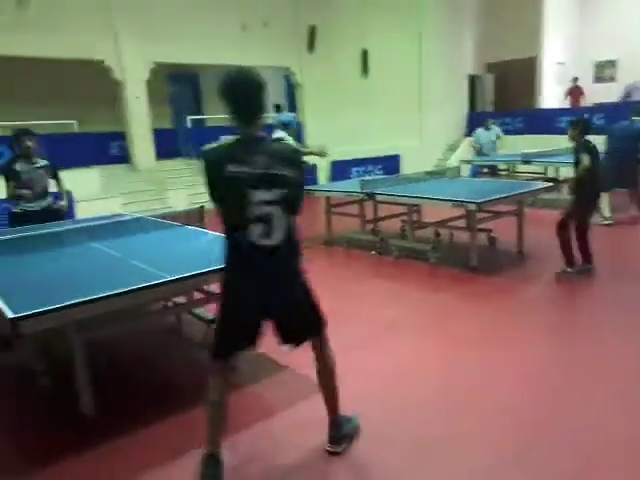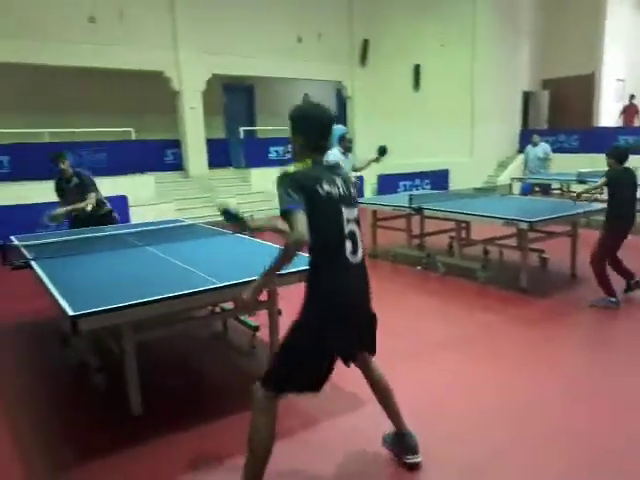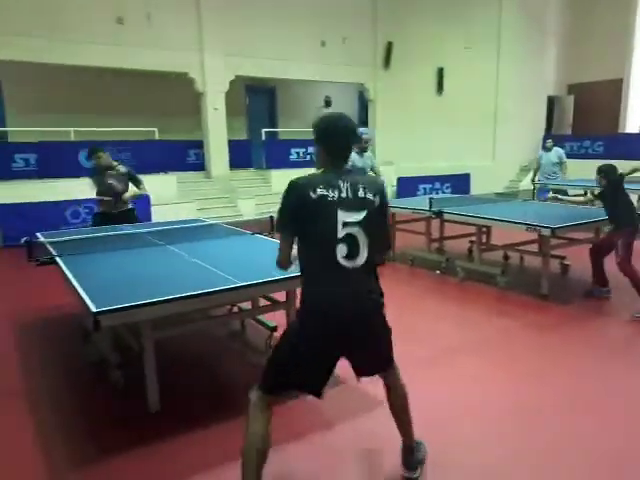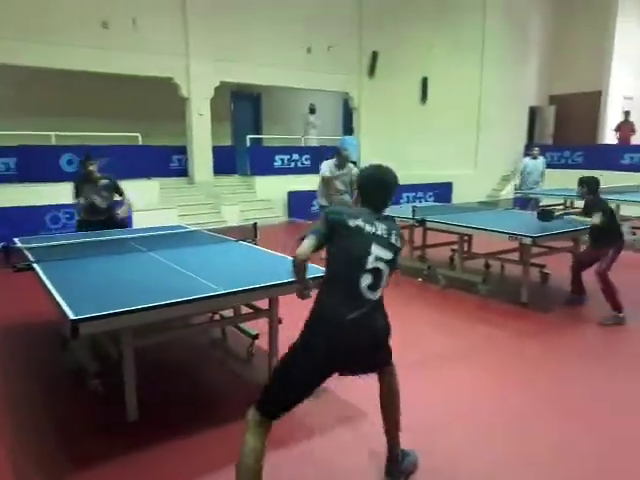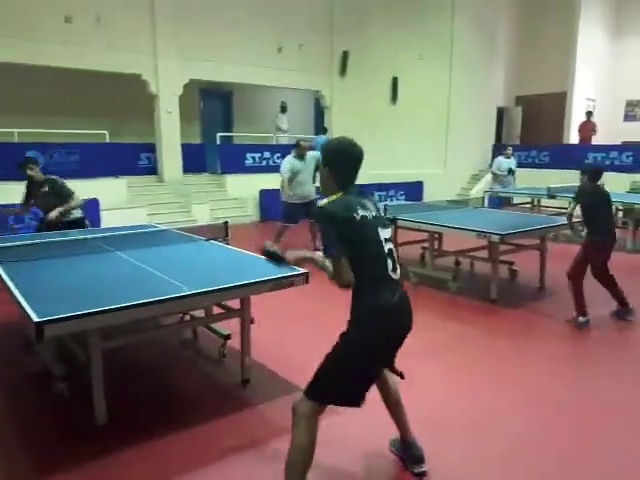
dt=0.4s
person 1, frame 1
left shoulder: (215, 157)
right shoulder: (290, 154)
left elbow: (229, 221)
left hip: (243, 276)
right hip: (286, 274)
left knee: (221, 365)
right knee: (319, 342)
right ankle: (337, 427)
person 1, frame 2
left shoulder: (295, 178)
right shoulder: (342, 178)
left elbow: (301, 238)
left wrist: (259, 285)
right wrist: (286, 228)
left hip: (328, 299)
right hip: (357, 294)
left knee: (265, 395)
right knee: (364, 360)
right ankle: (404, 440)
person 1, frame 3
left shoulder: (300, 188)
right shoulder: (374, 187)
left elbow: (283, 260)
right elbow: (382, 254)
left hip: (319, 309)
right hip: (366, 304)
left knee: (259, 403)
right knee: (389, 371)
person 1, frame 4
left shoulder: (337, 215)
right shoulder: (394, 231)
left elbow: (301, 255)
left wrist: (302, 285)
left hip: (326, 330)
right hip: (370, 331)
left knee: (258, 422)
right knee: (386, 367)
person 1, frame 5
left shoulder: (329, 210)
right shoulder: (370, 204)
left elbow: (345, 278)
left wrist: (325, 265)
right wrist: (311, 256)
left hip: (372, 317)
right hip: (399, 311)
left knee: (306, 408)
right knee: (376, 369)
right ankle: (410, 449)
person 2, frame 1
left shoulder: (580, 146)
right shoulder: (589, 145)
left elbow: (586, 164)
left wrist: (574, 179)
right wrist: (577, 180)
left hip: (583, 195)
right hip: (591, 193)
left knee: (562, 225)
right knee: (581, 228)
left ankle: (570, 266)
right ankle: (586, 264)
person 2, frame 2
left shoulder: (614, 173)
left elbow: (600, 184)
left wrist: (583, 191)
left hip: (615, 221)
right hip: (624, 220)
left knee: (596, 259)
right knee: (608, 254)
left ankle: (612, 298)
person 2, frame 3
left shoulder: (614, 184)
right shoulder: (604, 191)
right elbow: (583, 200)
right wrist: (559, 197)
left hip: (627, 229)
right hip: (618, 228)
left knee: (623, 263)
right knee: (596, 251)
right ankle: (602, 287)
person 2, frame 4
left shoulder: (598, 204)
right shoulder: (590, 203)
left elbow: (598, 222)
right elbow: (584, 215)
left hip: (612, 244)
right hip: (597, 244)
left knee: (601, 272)
right knee: (577, 265)
left ankle: (619, 314)
right ankle: (578, 295)
person 2, frame 5
left shoulder: (583, 190)
right shoulder: (604, 193)
left elbow: (570, 212)
right elbow: (611, 217)
left wrist: (571, 224)
left hip: (595, 238)
right hip: (609, 238)
left knee: (574, 275)
right knee: (602, 272)
left ankle: (582, 317)
right ankle: (625, 308)
